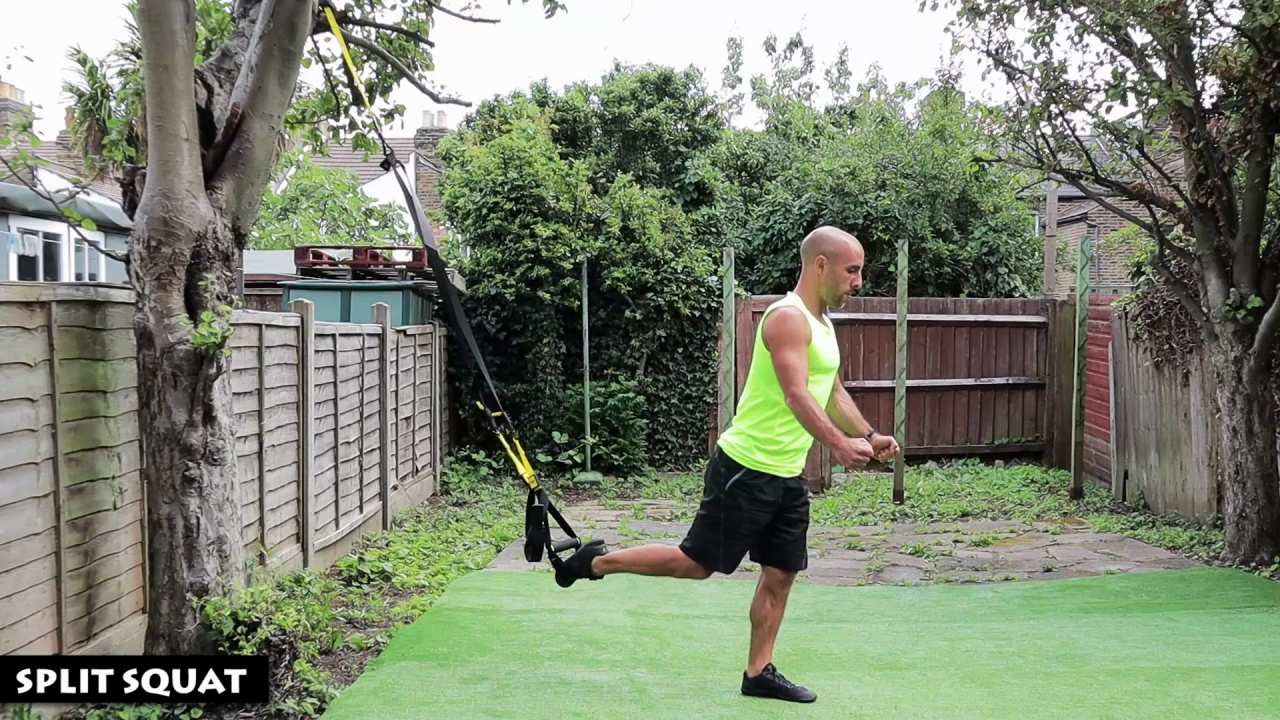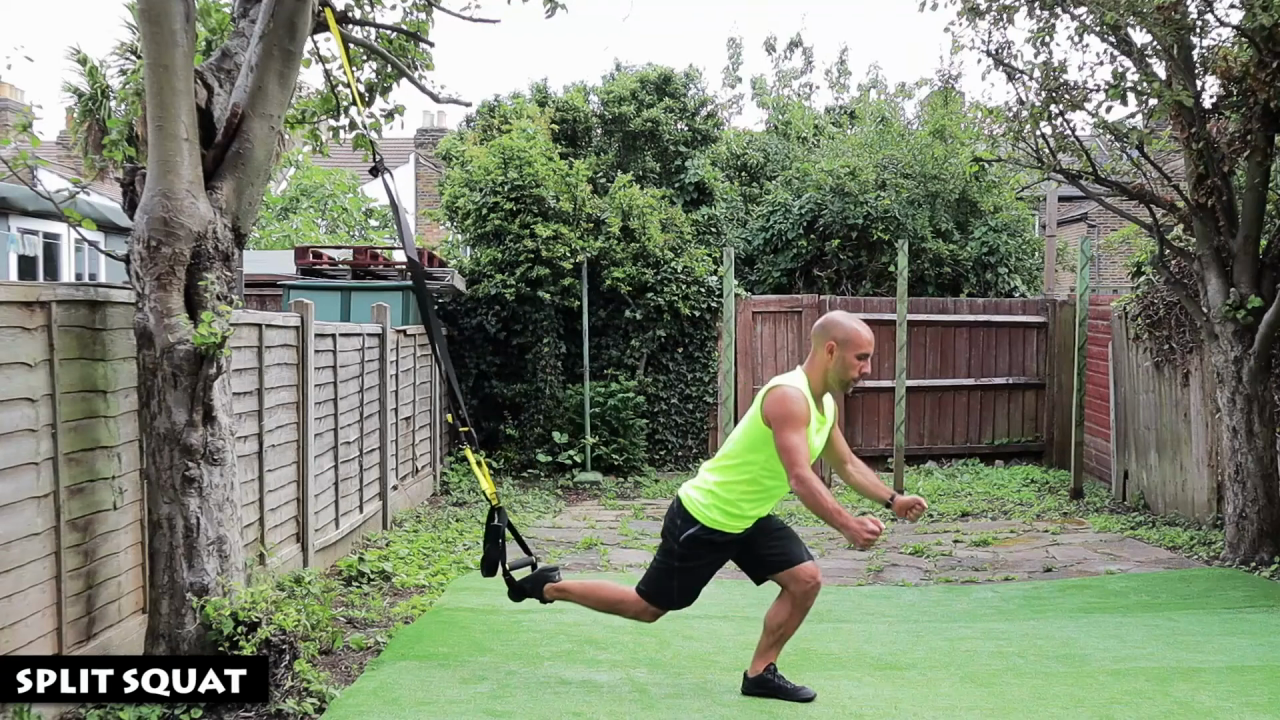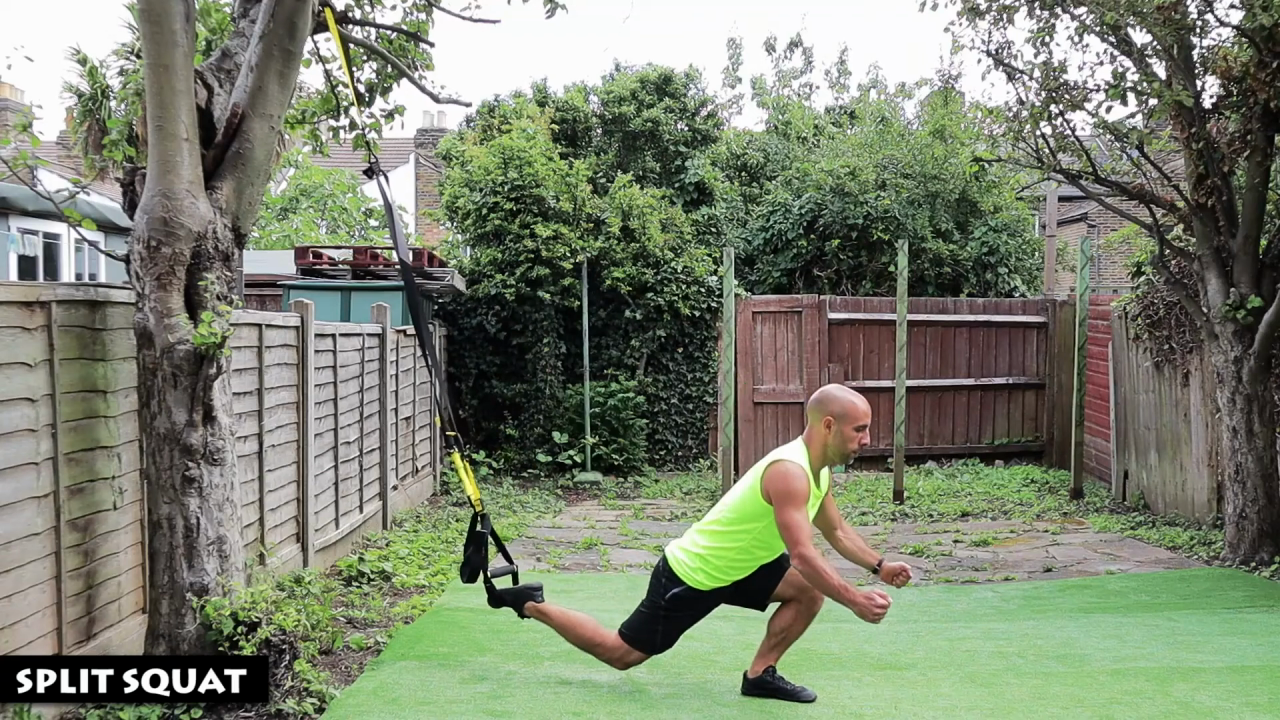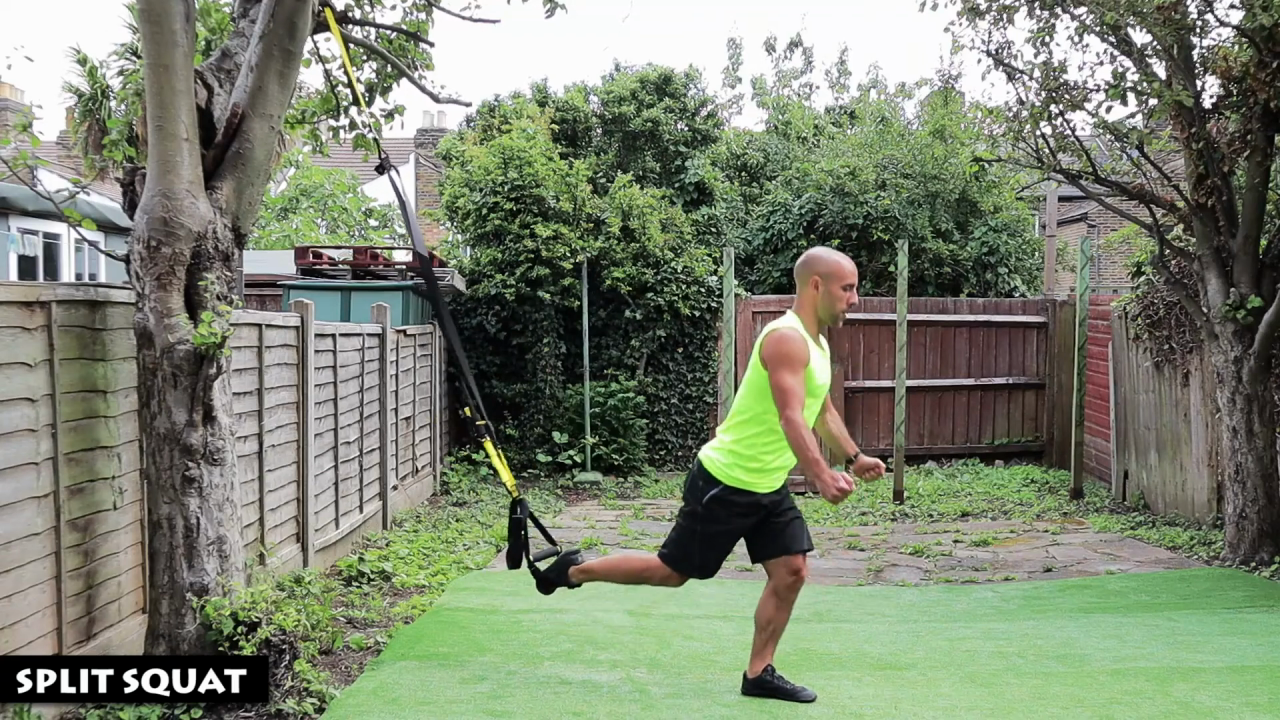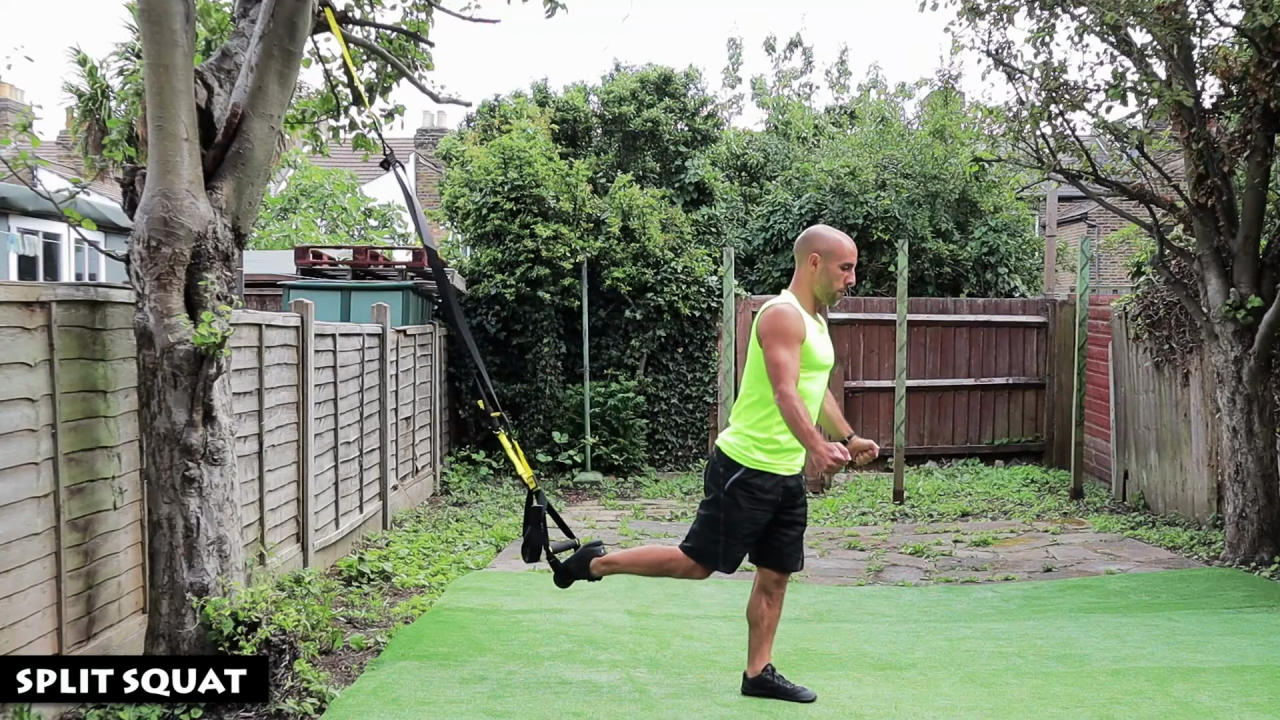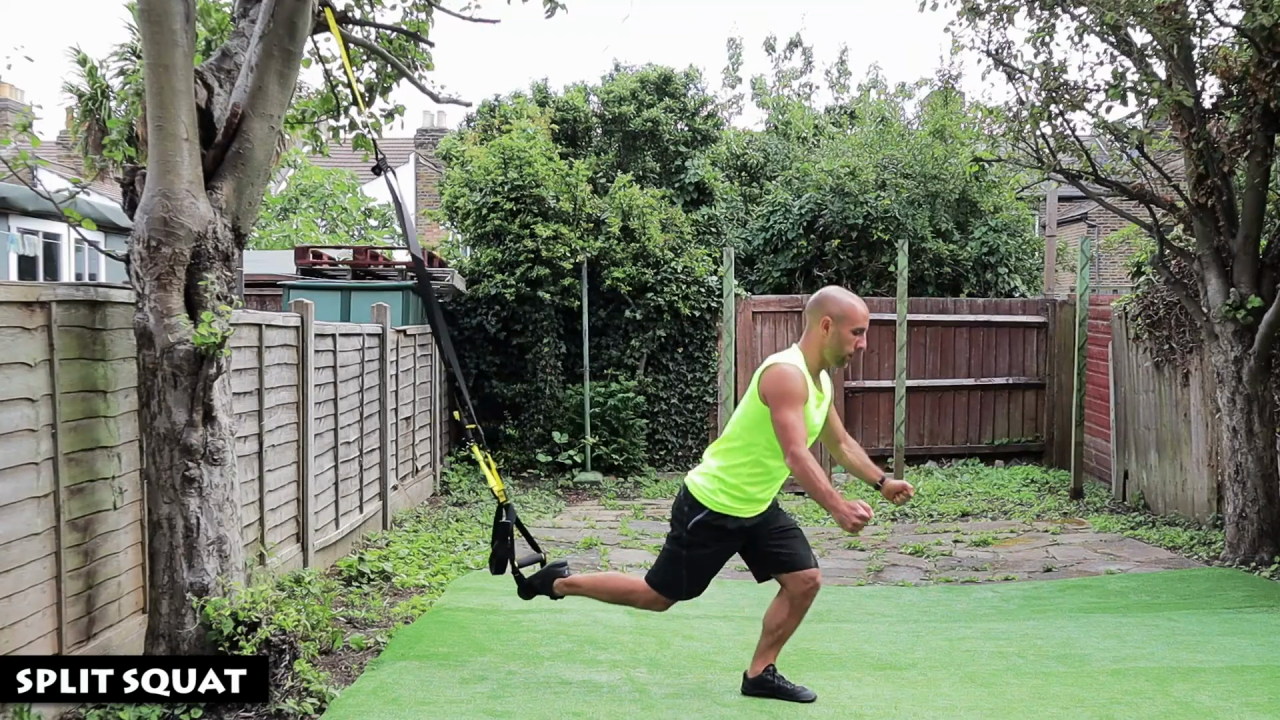
dt=0.7s
person 1, frame 1
left shoulder: (821, 323)
right shoulder: (788, 317)
left elbow: (834, 394)
right elbow: (796, 396)
left wrist: (868, 435)
right wrist: (839, 445)
left hip: (786, 474)
right hip: (747, 469)
left knee: (780, 576)
right knee: (695, 563)
left ankle: (759, 674)
right ankle: (596, 561)
person 1, frame 2
left shoulder: (825, 403)
right shoulder: (790, 397)
left elbow: (847, 465)
right elbow: (800, 480)
left wrist: (894, 500)
right wrist: (850, 526)
left hip: (746, 518)
right hip: (704, 518)
left knee: (806, 580)
right knee: (645, 607)
left ankle: (760, 674)
right ankle: (550, 586)
person 1, frame 3
left shoulder: (817, 470)
right shoulder: (789, 472)
left elbow: (837, 531)
right elbow: (803, 556)
left wrist: (880, 566)
right wrist: (856, 601)
left hip: (728, 568)
right hip: (691, 576)
left knee: (810, 591)
right knee: (621, 653)
left ankle: (760, 674)
right ankle: (532, 604)
person 1, frame 4
left shoulder: (815, 341)
right shoulder: (785, 337)
left elbow: (822, 408)
right elbow: (791, 418)
left wrist: (855, 456)
right wrist: (823, 477)
left hip: (767, 485)
right hip: (724, 482)
left knee: (791, 570)
right knee: (670, 570)
left ankle: (759, 674)
right ankle: (572, 569)
person 1, frame 5
left shoulder: (813, 320)
right shoulder: (782, 315)
left elbow: (817, 391)
right elbow: (785, 394)
left wrist: (849, 437)
right wrist: (817, 446)
left hip: (785, 474)
right hip: (746, 468)
left knee: (774, 577)
right knee: (695, 563)
left ankle: (758, 674)
right ankle: (595, 563)
person 1, frame 6
left shoulder: (821, 381)
right shoulder: (786, 375)
left elbow: (841, 443)
right elbow: (797, 455)
left wrist: (883, 483)
right wrist: (840, 509)
left hip: (754, 506)
right hip: (712, 506)
left knee: (805, 581)
right knee: (655, 595)
left ankle: (759, 673)
right ankle: (559, 581)
